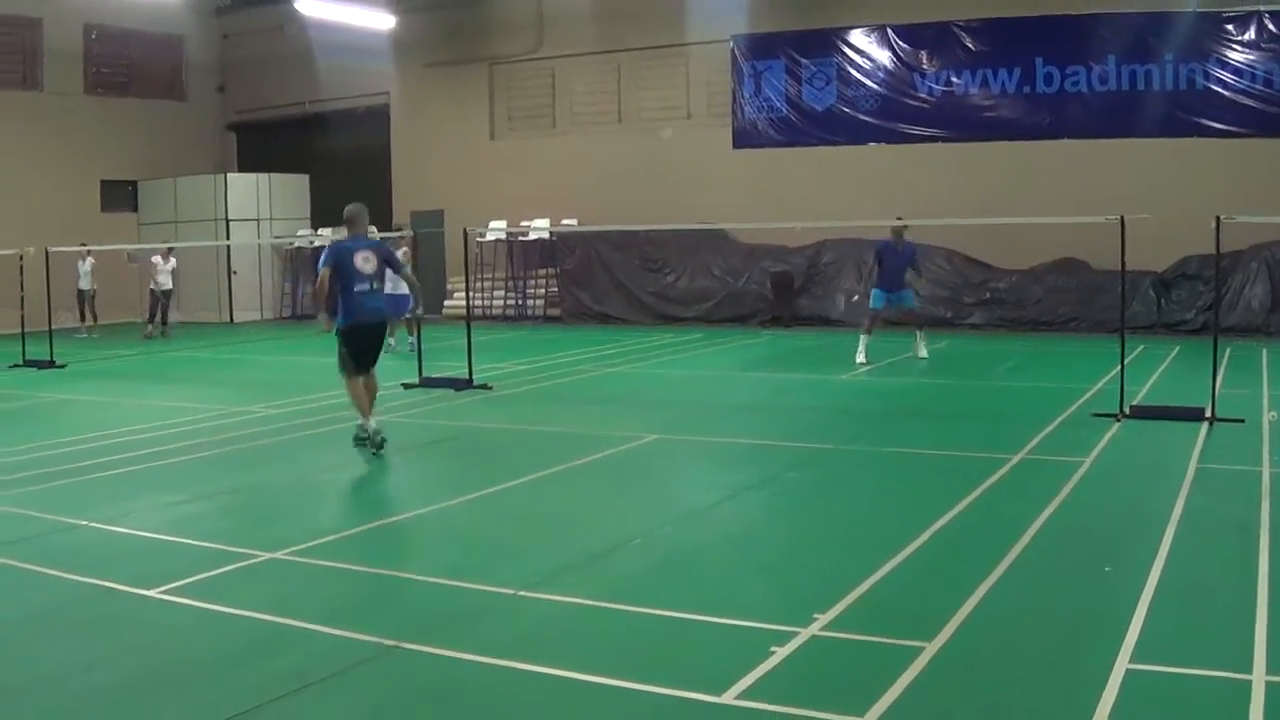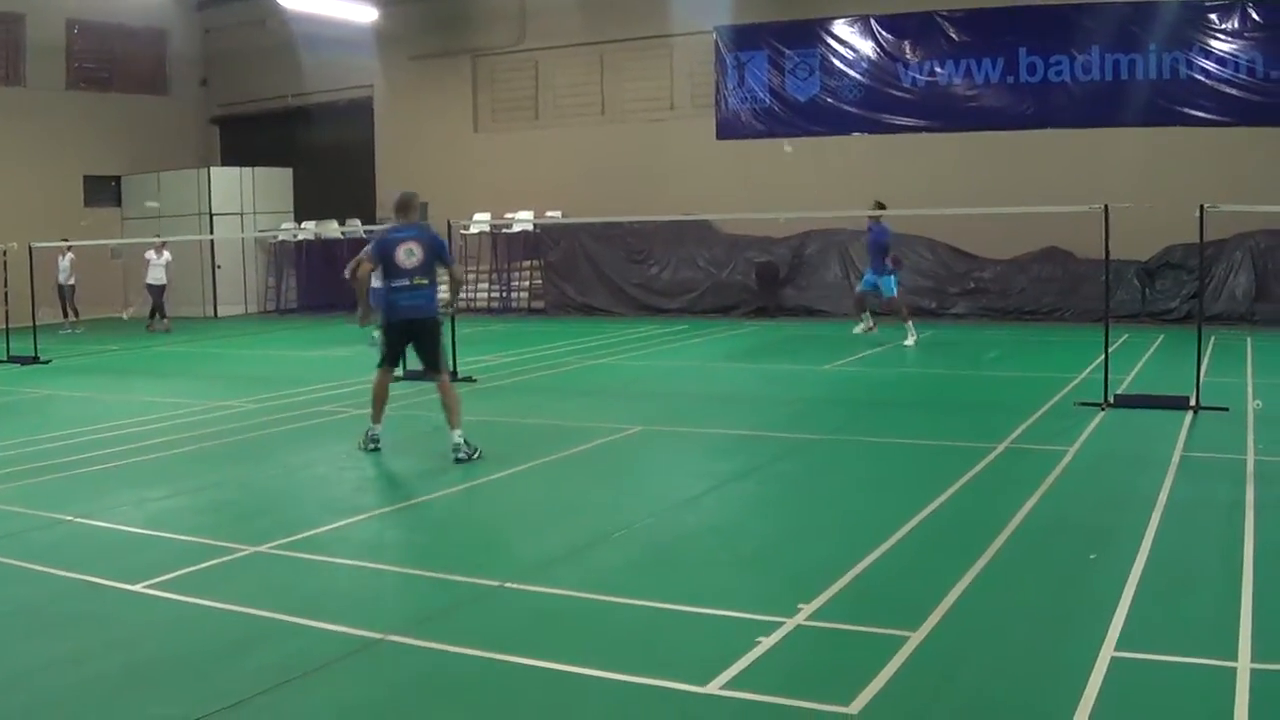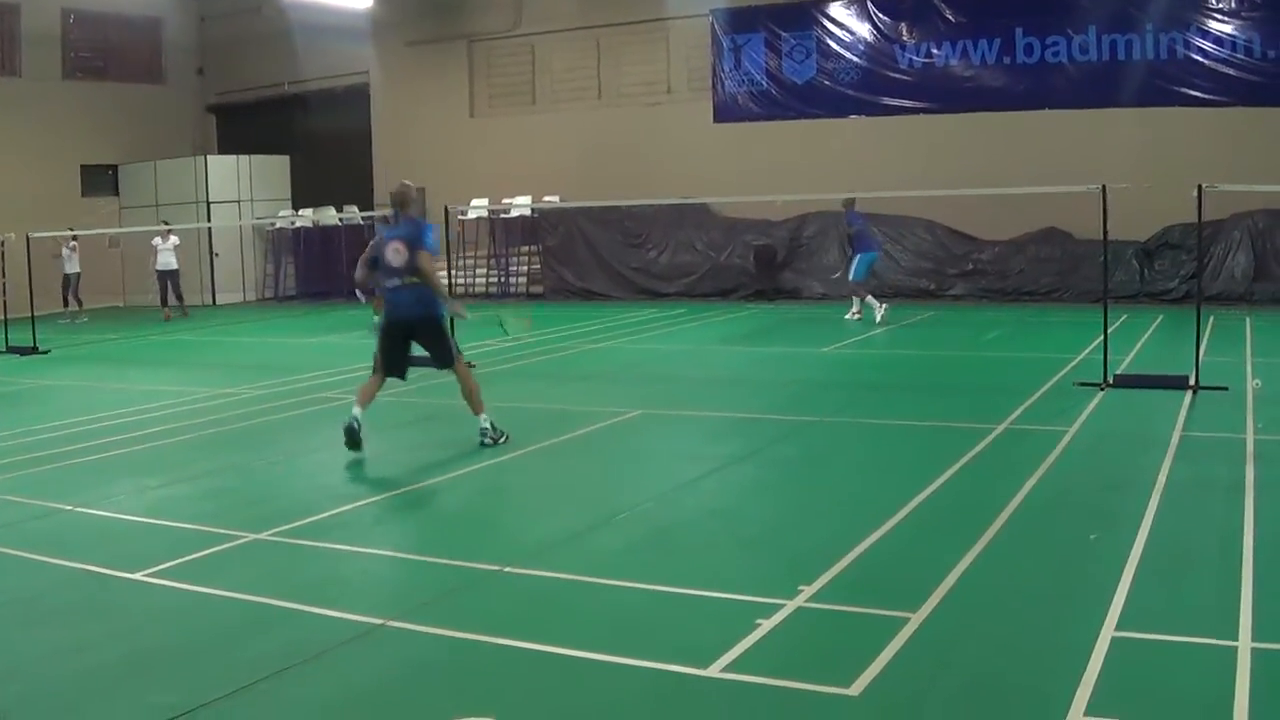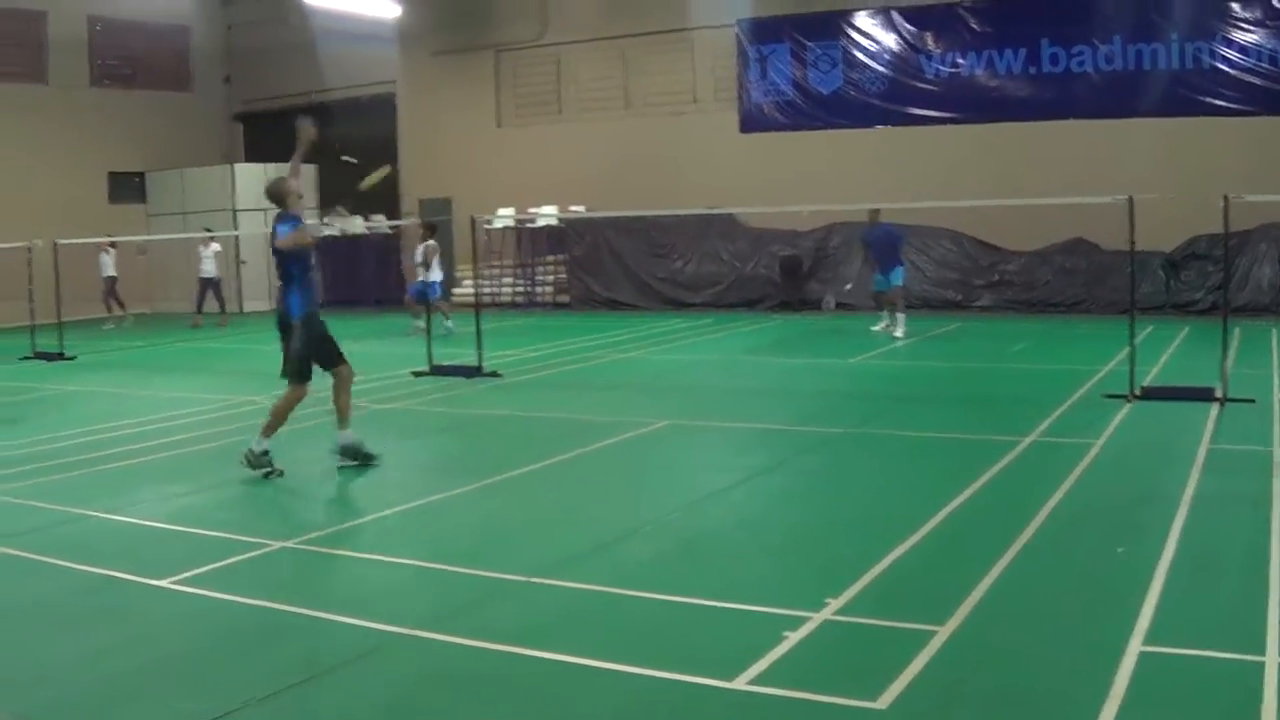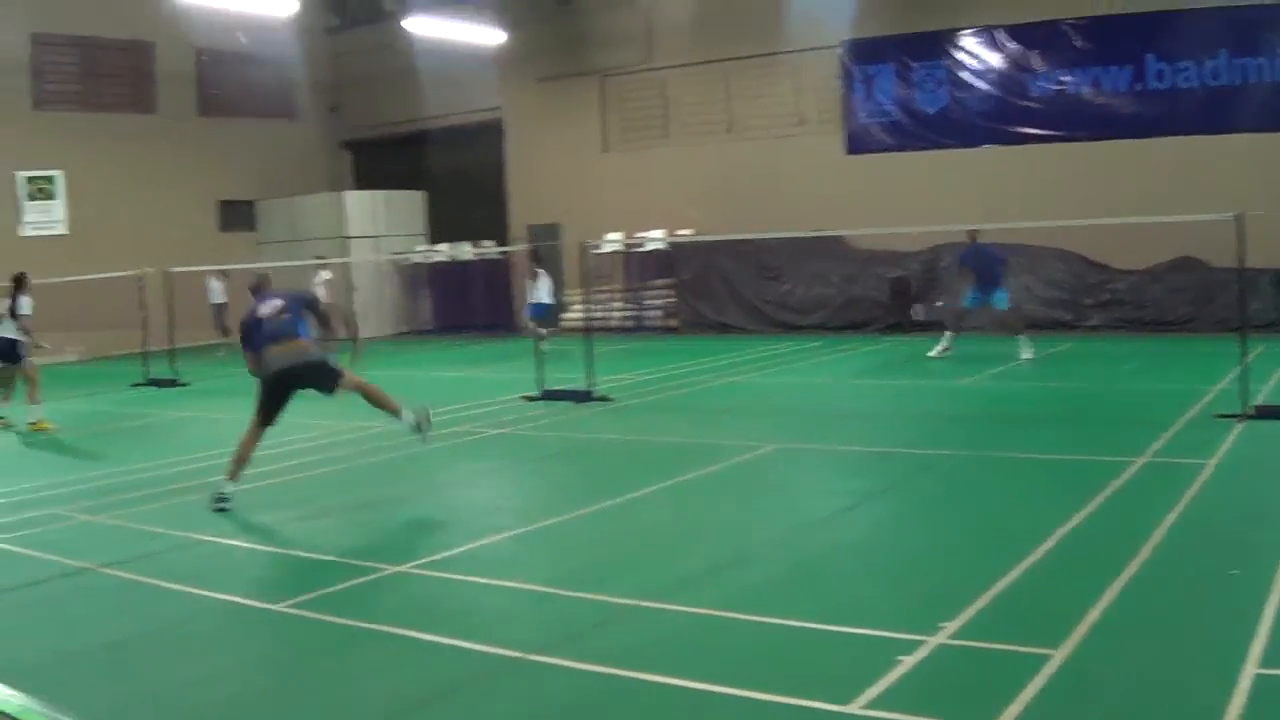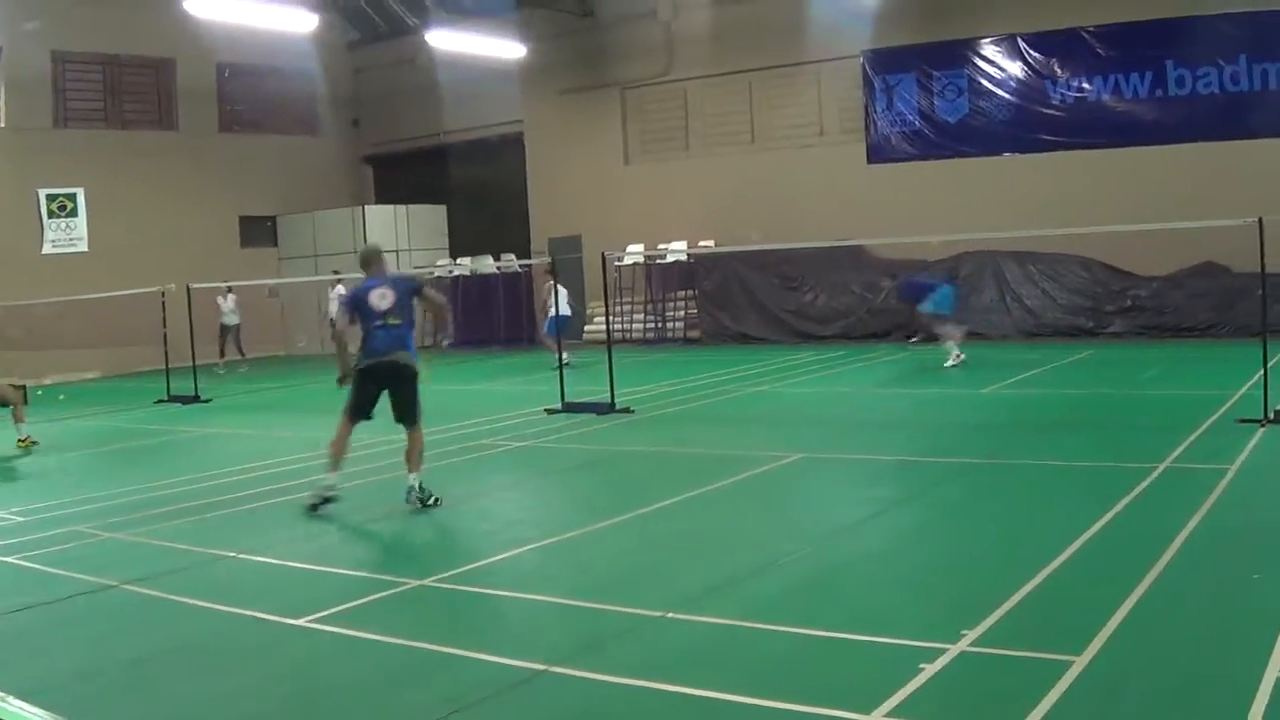
dt=0.5s
person 1, frame 1
left shoulder: (335, 248)
right shoulder: (380, 247)
left elbow: (322, 280)
right elbow: (409, 278)
left wrist: (324, 312)
right wrist: (417, 302)
left hip: (351, 320)
right hip: (379, 317)
left knee: (352, 376)
right knee: (368, 371)
left ankle: (369, 428)
right ankle: (367, 425)
person 1, frame 2
left shoulder: (383, 239)
right shoulder: (432, 237)
left elbow: (363, 273)
right elbow: (457, 276)
left wrist: (364, 307)
right wrist: (451, 301)
left hip: (394, 315)
right hip: (426, 315)
left knee: (385, 372)
right knee: (442, 377)
left ankle: (374, 434)
right ankle: (458, 442)
person 1, frame 3
left shoulder: (383, 235)
right shoulder: (422, 229)
left elbow: (361, 277)
right elbow: (425, 265)
right wrist: (448, 300)
left hip: (393, 316)
right hip: (423, 312)
left knee: (378, 376)
right knee: (459, 367)
left ankle: (356, 417)
right ankle: (486, 427)
person 1, frame 4
left shoulder: (290, 219)
right shoulder: (285, 224)
left elbow: (292, 177)
right elbow: (283, 244)
left wrist: (302, 144)
right wrist: (312, 232)
left hip: (306, 312)
right hip: (296, 315)
left knee: (343, 372)
right knee: (298, 389)
left ankle: (346, 442)
right ankle: (257, 448)
person 1, frame 5
left shoulder: (248, 320)
right shoulder: (294, 298)
left elbow: (254, 366)
right elbow: (326, 317)
left wrist: (271, 377)
left hip: (275, 368)
right hip: (307, 358)
left knee: (256, 429)
right knee: (355, 383)
left ankle: (225, 490)
right ankle: (409, 418)
person 1, frame 6
left shoulder: (357, 293)
right shoulder: (406, 282)
left elbow: (339, 331)
right elbow: (440, 303)
left wrist: (345, 367)
right wrist: (441, 328)
left hip: (369, 364)
right hip: (403, 362)
left knee: (347, 422)
right knee: (413, 427)
left ankle: (329, 483)
right ankle: (415, 487)
